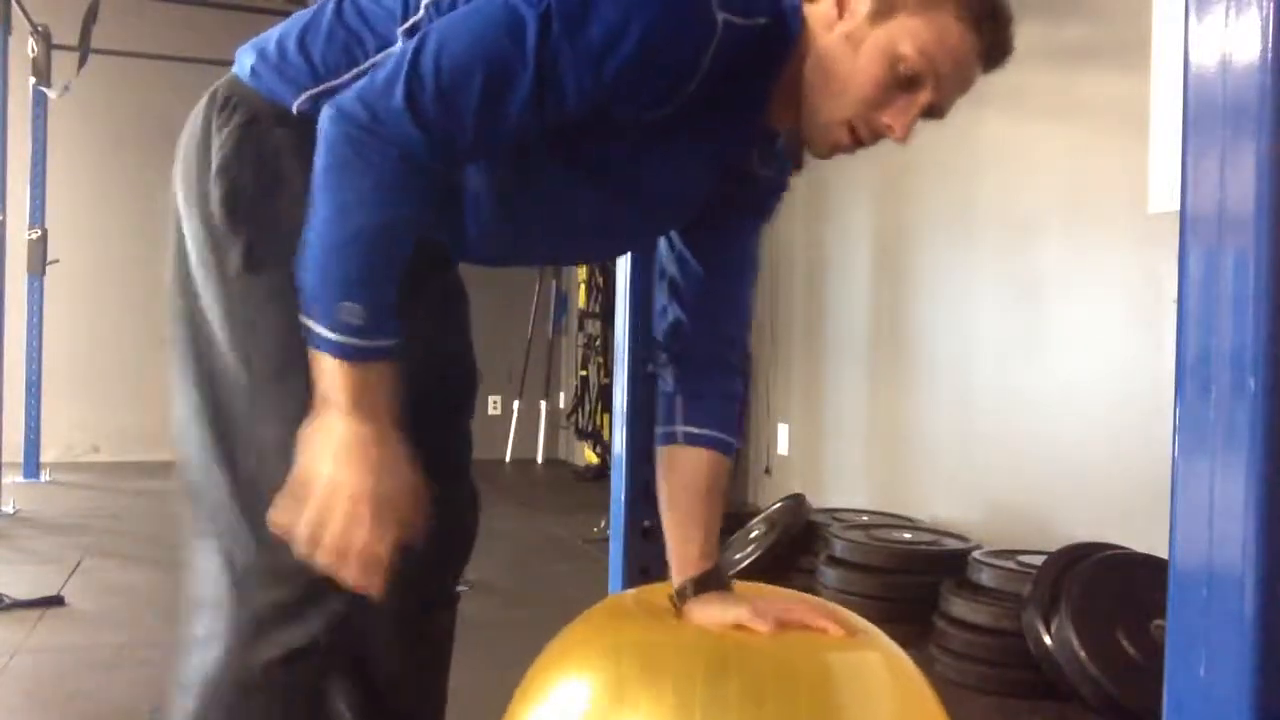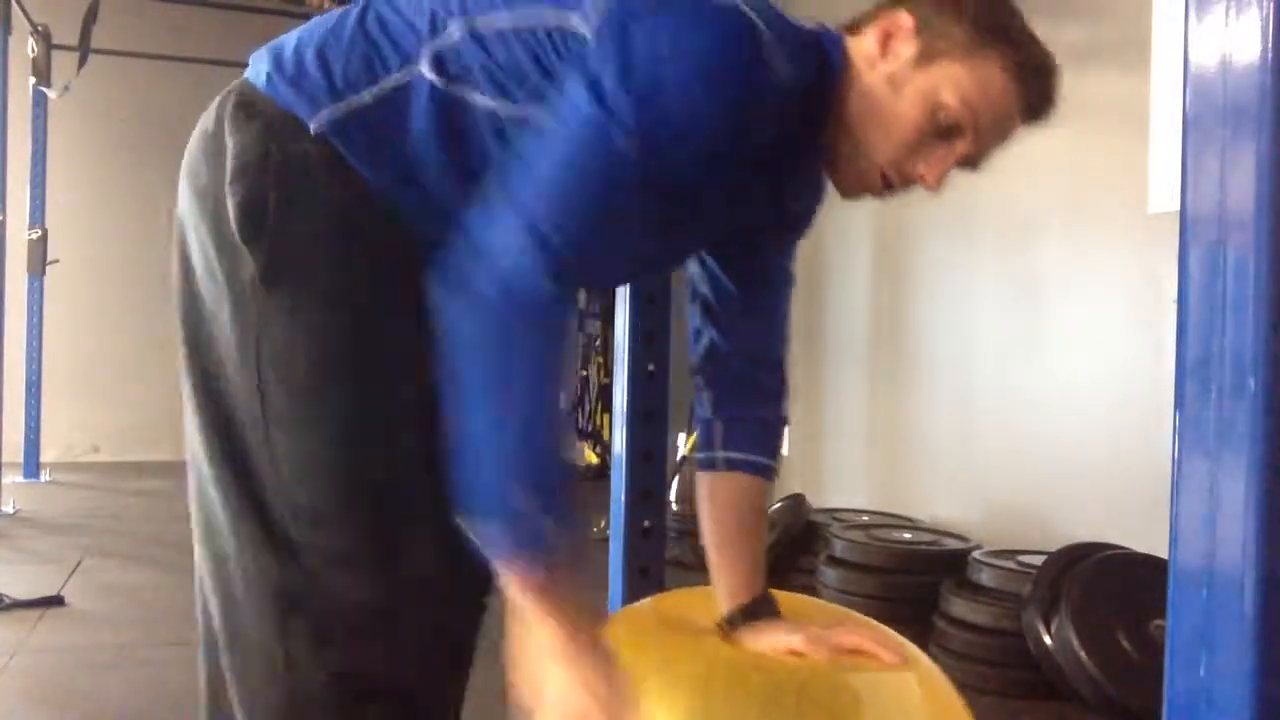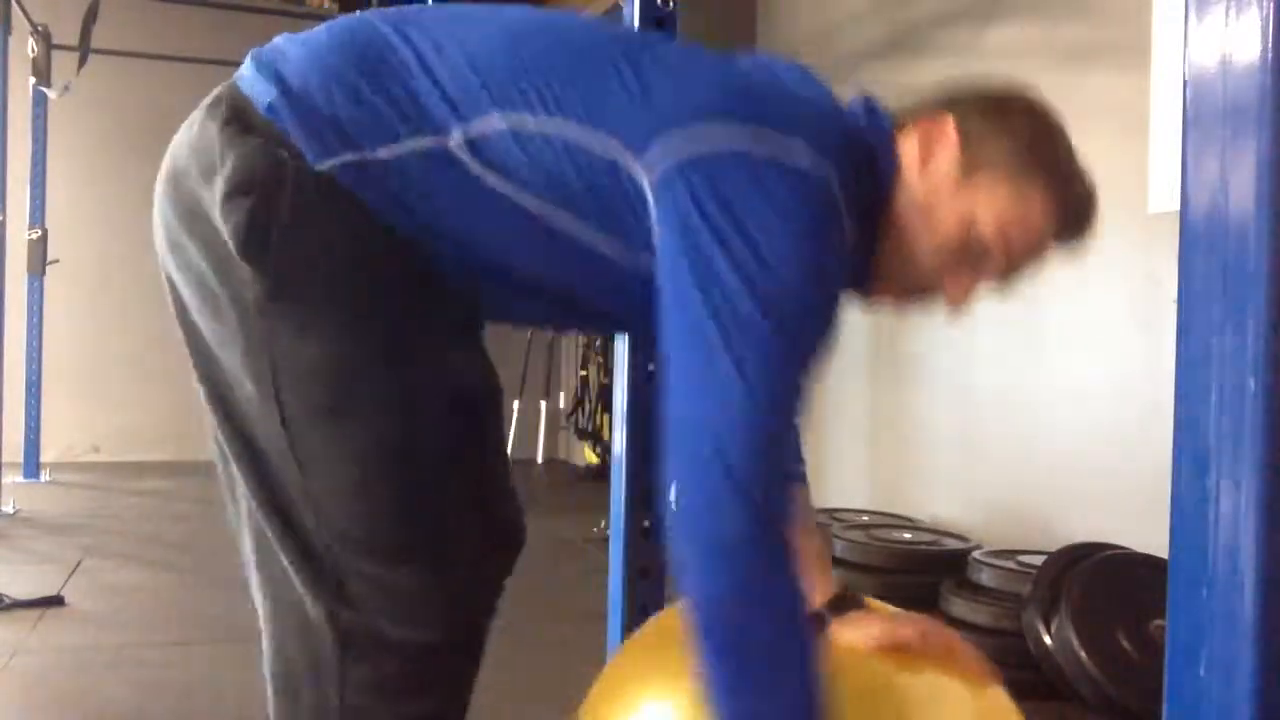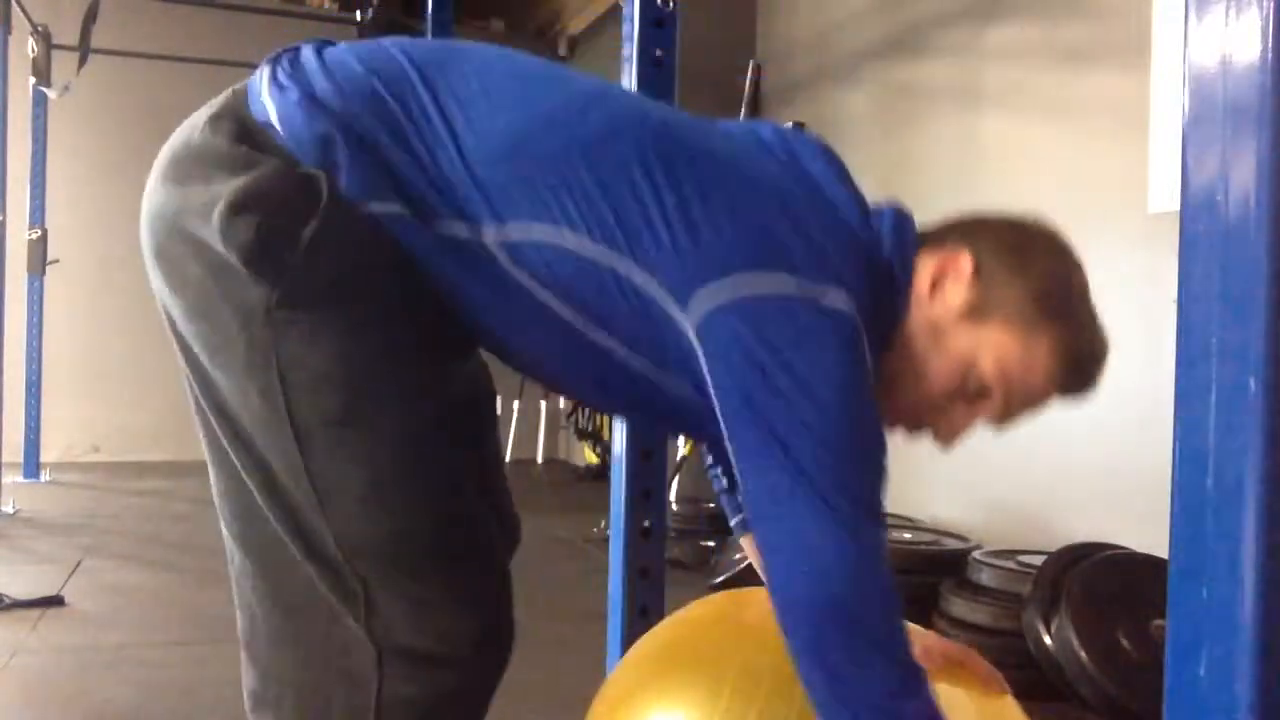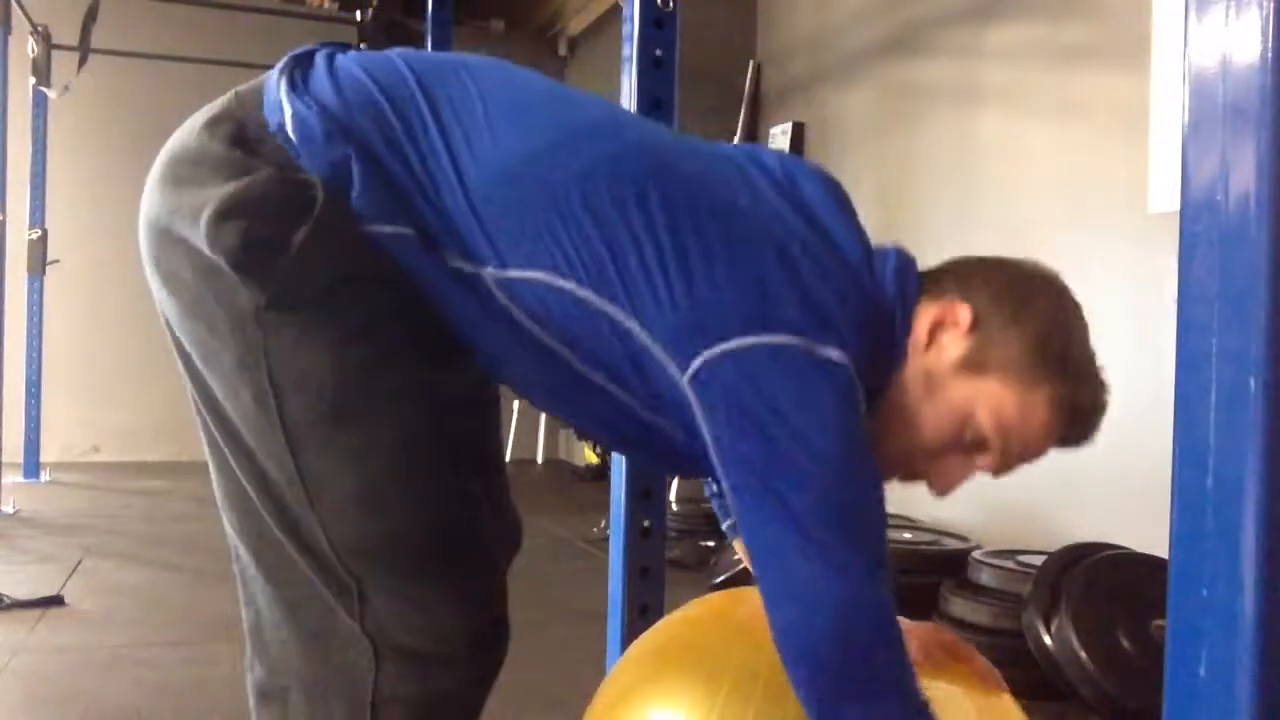
dt=0.2s
person 1, frame 1
left shoulder: (751, 158)
left elbow: (703, 354)
right elbow: (378, 134)
left wrist: (697, 585)
right wrist: (353, 416)
left hip: (405, 224)
right hip: (278, 152)
left knee: (413, 561)
right knee: (311, 560)
person 1, frame 2
left shoulder: (781, 172)
left elbow: (741, 380)
right elbow: (505, 292)
left wrist: (746, 610)
right wrist: (548, 610)
left hip: (400, 223)
right hip: (286, 166)
left knee: (440, 557)
right knee: (331, 576)
person 1, frame 3
left shoulder: (814, 161)
right shoulder: (771, 196)
left elbow: (745, 435)
right elbow: (726, 528)
left wrist: (825, 611)
left hip: (371, 207)
right hip: (271, 175)
left knee: (464, 551)
right knee: (385, 604)
person 1, frame 4
left shoulder: (827, 233)
right shoulder: (799, 328)
left wrist: (870, 635)
left hip: (348, 202)
right hip: (261, 189)
left knee: (458, 561)
right knee: (414, 619)
person 1, frame 5
left shoulder: (828, 255)
right shoulder: (789, 374)
left wrist: (860, 626)
left hip: (348, 206)
right hip: (264, 200)
left knee: (460, 563)
right knee: (411, 618)
